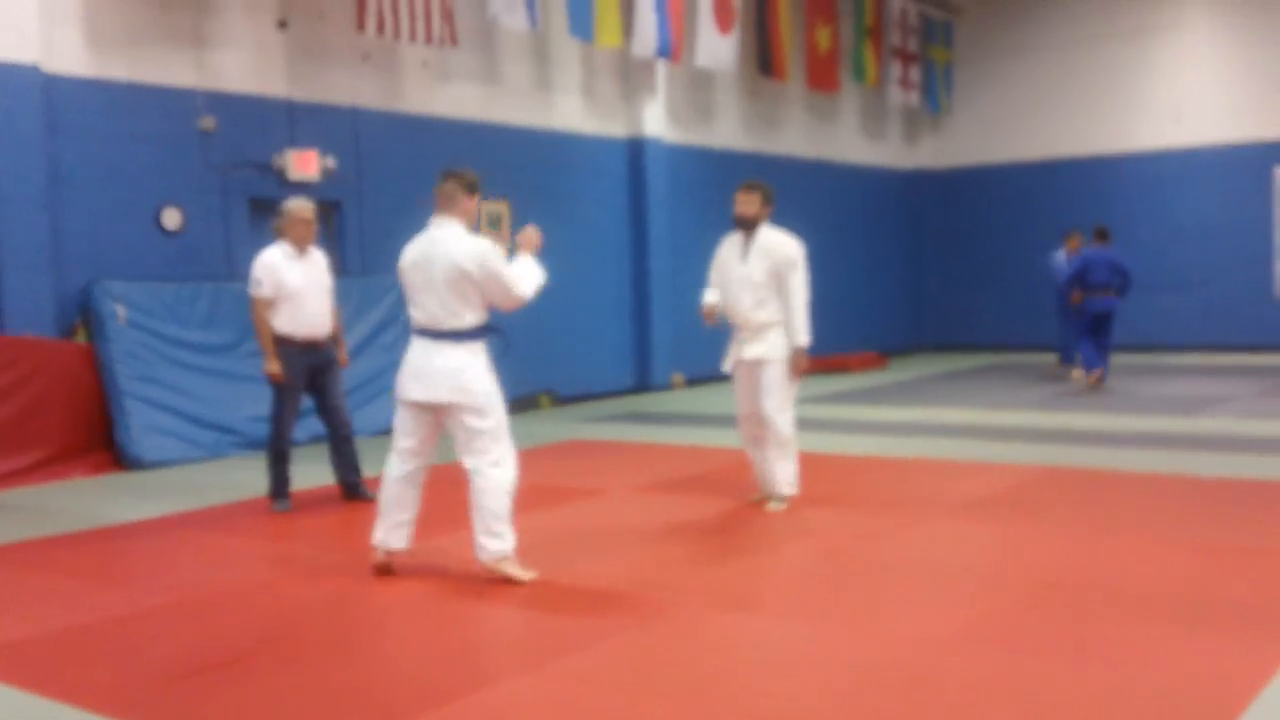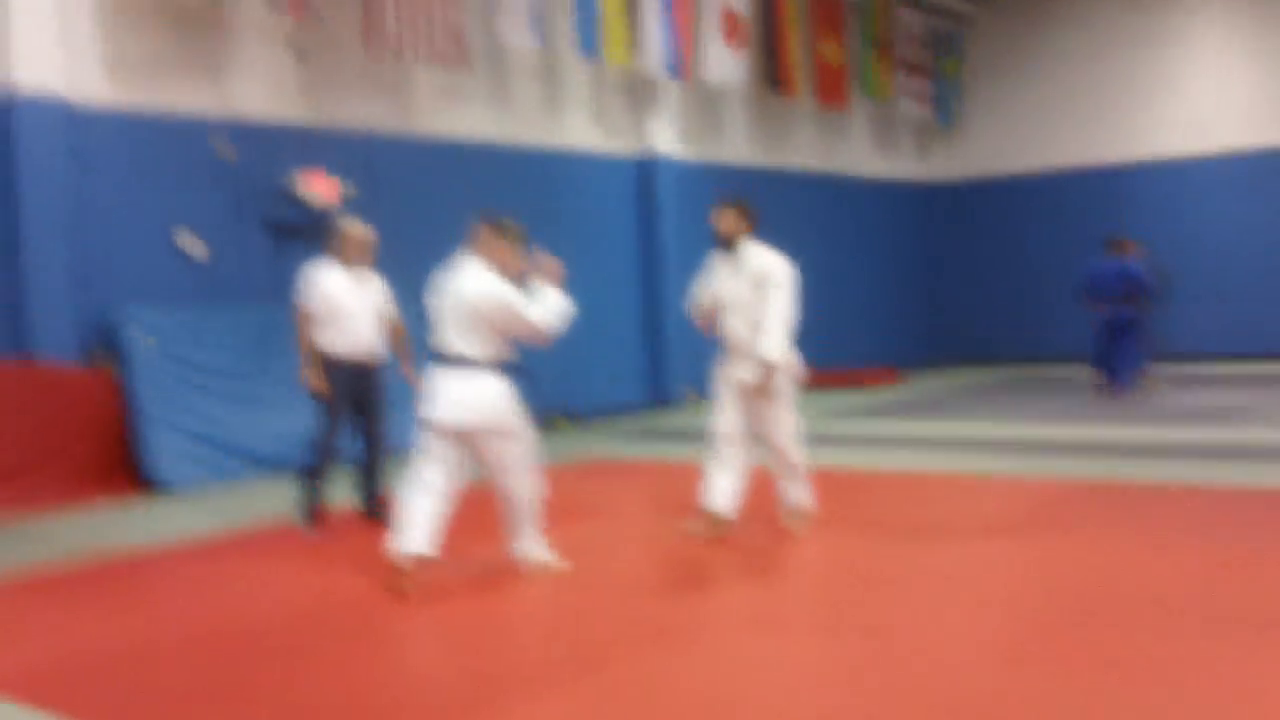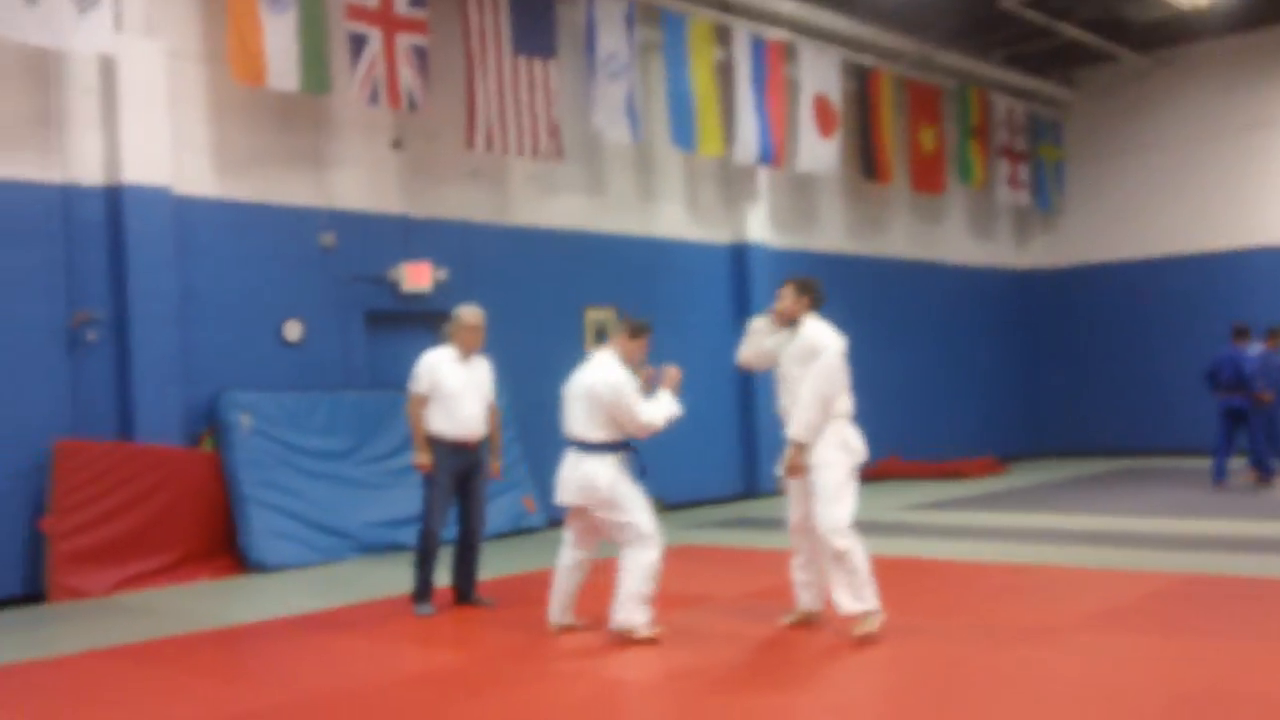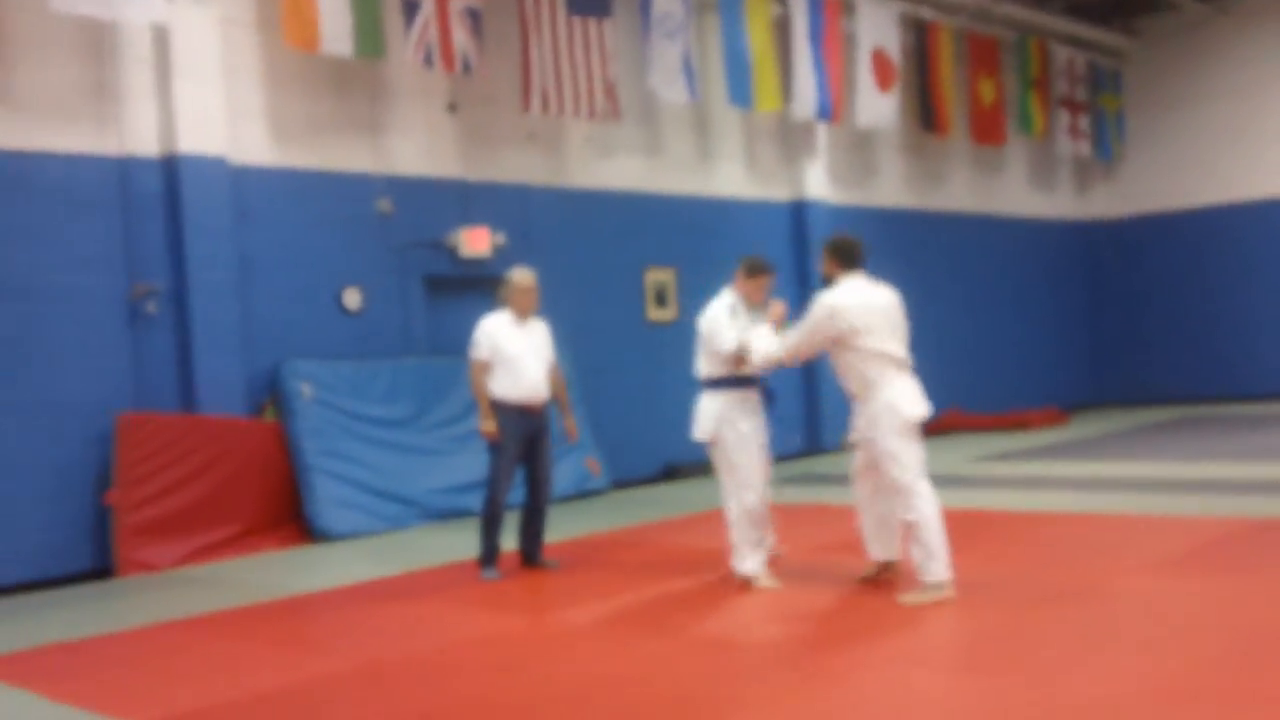
dt=0.5s
person 1, frame 1
left shoulder: (412, 251)
right shoulder: (475, 250)
right elbow: (513, 295)
right wrist: (526, 254)
left hip: (421, 362)
right hip: (464, 365)
left knee: (406, 460)
right knee: (493, 460)
left ankle: (387, 546)
right ankle: (498, 552)
person 1, frame 2
left shoulder: (445, 282)
right shoulder: (494, 289)
right elbow: (538, 325)
left wrist: (520, 283)
right wrist: (549, 287)
left hip: (448, 390)
right hip: (485, 392)
left knee: (434, 477)
right knee: (519, 474)
left ankle: (409, 550)
right ankle: (531, 551)
person 1, frame 3
left shoulder: (588, 369)
right shoulder: (615, 375)
right elbow: (644, 422)
left wrist: (642, 392)
right wrist: (667, 391)
left hip: (578, 467)
right hip: (602, 471)
left knee: (577, 545)
right knee: (643, 538)
left ankle: (560, 616)
right ankle: (629, 620)
person 1, frame 4
left shoulder: (747, 312)
right shoulder: (718, 313)
right elbow: (735, 351)
left wrist: (771, 324)
right wrist: (769, 325)
left hip: (745, 403)
right hip: (725, 407)
left knee: (754, 479)
right knee: (745, 486)
left ankle: (756, 544)
right ankle: (749, 566)
person 2, frame 1
left shoulder: (784, 246)
right shoulder: (726, 246)
left elbow: (797, 300)
right elbow: (717, 287)
left wrist: (801, 347)
right wrist: (711, 306)
left hip: (775, 341)
right hip: (742, 342)
left knee: (775, 416)
right knee: (748, 417)
left ankle: (783, 489)
right ankle: (768, 482)
person 2, frame 2
left shoulder: (771, 263)
right shoulder: (716, 265)
left elbow: (778, 316)
right elbow: (704, 309)
left wrist: (767, 365)
right wrist: (705, 316)
left hip: (769, 364)
right hip: (732, 364)
left knee: (781, 438)
right knee: (726, 435)
left ankle: (799, 506)
right ankle: (717, 510)
person 2, frame 3
left shoulder: (823, 337)
right shoulder: (790, 338)
left elbow: (817, 395)
right elbow: (749, 358)
left wrist: (797, 444)
right wrist: (771, 321)
left hip: (831, 441)
right hip: (805, 446)
left knee: (833, 524)
right knee: (803, 527)
left ankle: (866, 609)
right ankle: (808, 605)
person 2, frame 4
left shoulder: (833, 301)
right shoulder: (885, 292)
left elbow: (798, 346)
left wrist: (755, 350)
left hip: (886, 403)
right hip: (885, 399)
left knee: (907, 490)
right knee: (869, 479)
left ankle: (937, 580)
right ankle: (885, 558)
person 3, frame 1
left shoulder: (320, 257)
right shoulder: (270, 260)
right elbow: (261, 312)
left wrist: (340, 345)
right wrist: (270, 357)
left hip: (322, 350)
right hip: (291, 351)
left knee: (339, 419)
right knee: (284, 426)
left ankle: (353, 485)
right ankle: (280, 493)
person 3, frame 2
left shoulder: (376, 282)
right shoulder: (323, 278)
left elbow: (393, 324)
right elbow: (307, 325)
left wrist: (407, 362)
right wrist: (311, 370)
left hip: (369, 371)
right hip: (337, 370)
left knee: (375, 440)
right knee: (329, 440)
left ankle: (372, 507)
right ankle: (312, 510)
person 3, frame 3
left shoulder: (484, 365)
right shoulder: (432, 360)
left elbow: (491, 412)
right elbow: (415, 407)
left wrist: (494, 454)
right wrist: (421, 450)
left hip: (474, 453)
right hip: (443, 452)
left knee: (473, 526)
right knee: (433, 525)
left ankle: (465, 590)
right ankle: (422, 596)
person 3, frame 4
left shoulder: (542, 327)
right shoulder: (490, 326)
left elbow: (553, 373)
right elbow: (478, 374)
left wrist: (566, 413)
right wrist: (486, 417)
left hip: (538, 416)
right hip: (507, 416)
left knee: (540, 489)
right knee: (498, 490)
left ankle: (532, 553)
right ankle: (488, 560)
